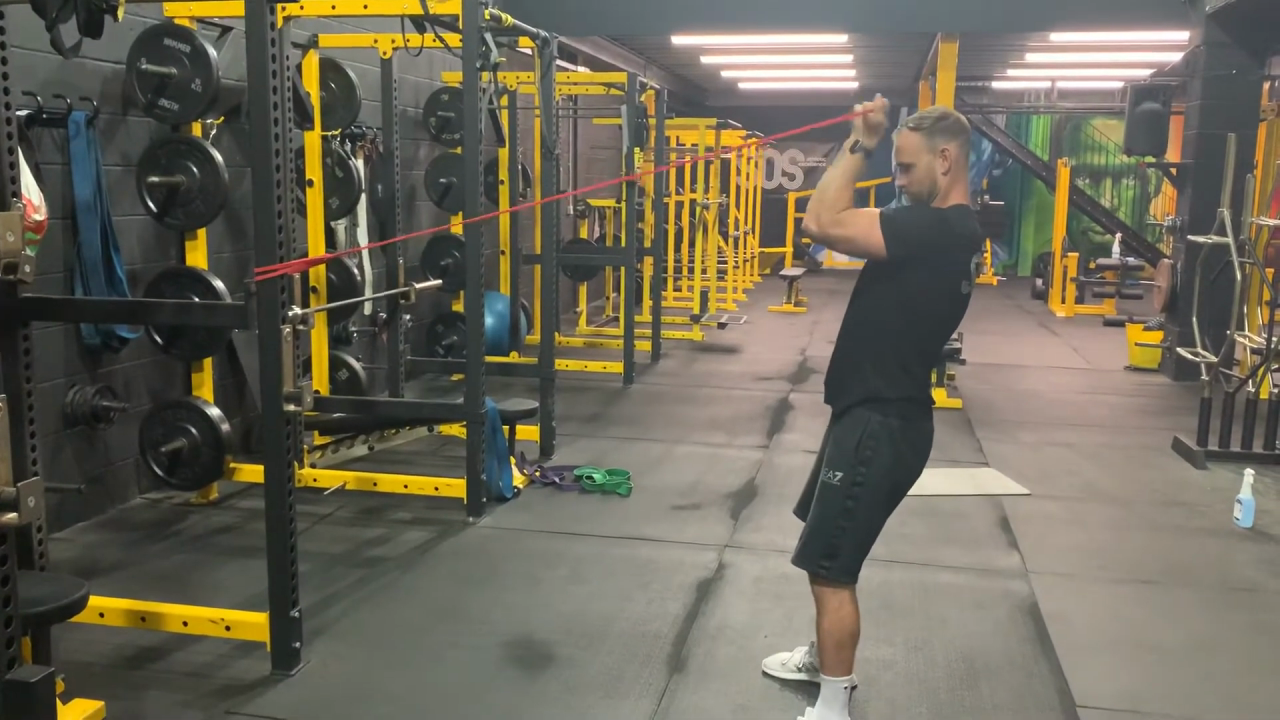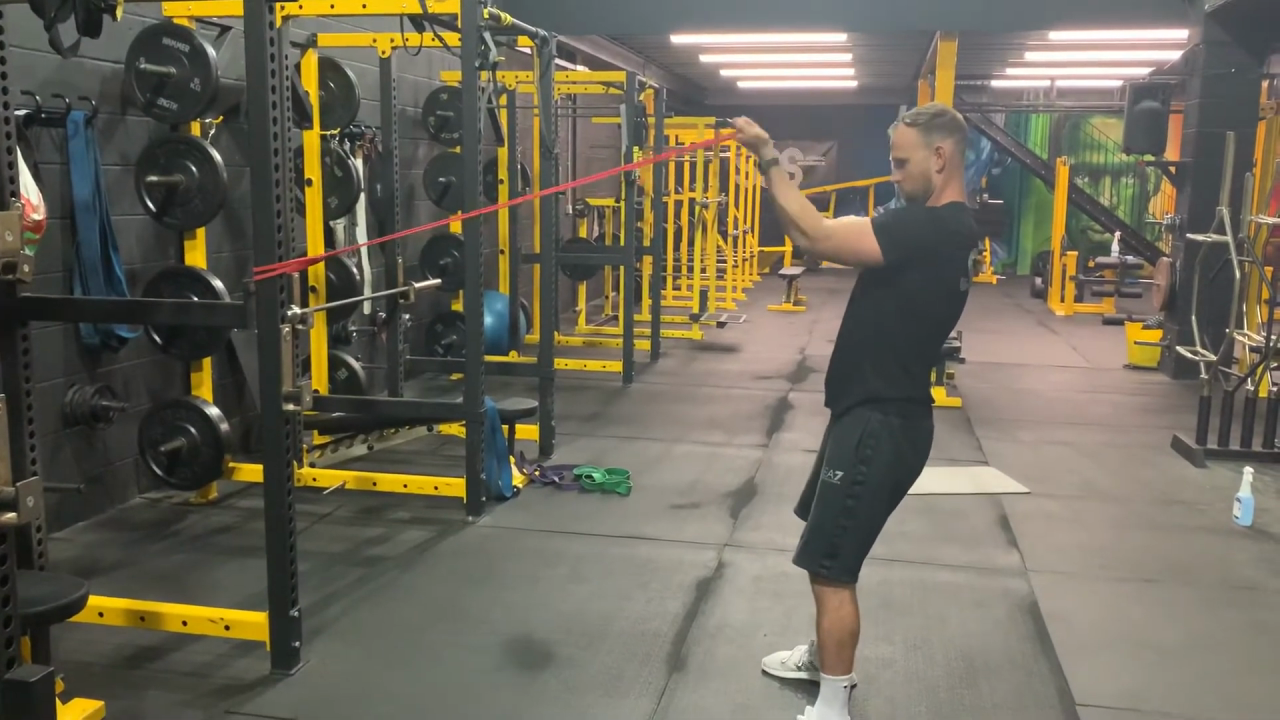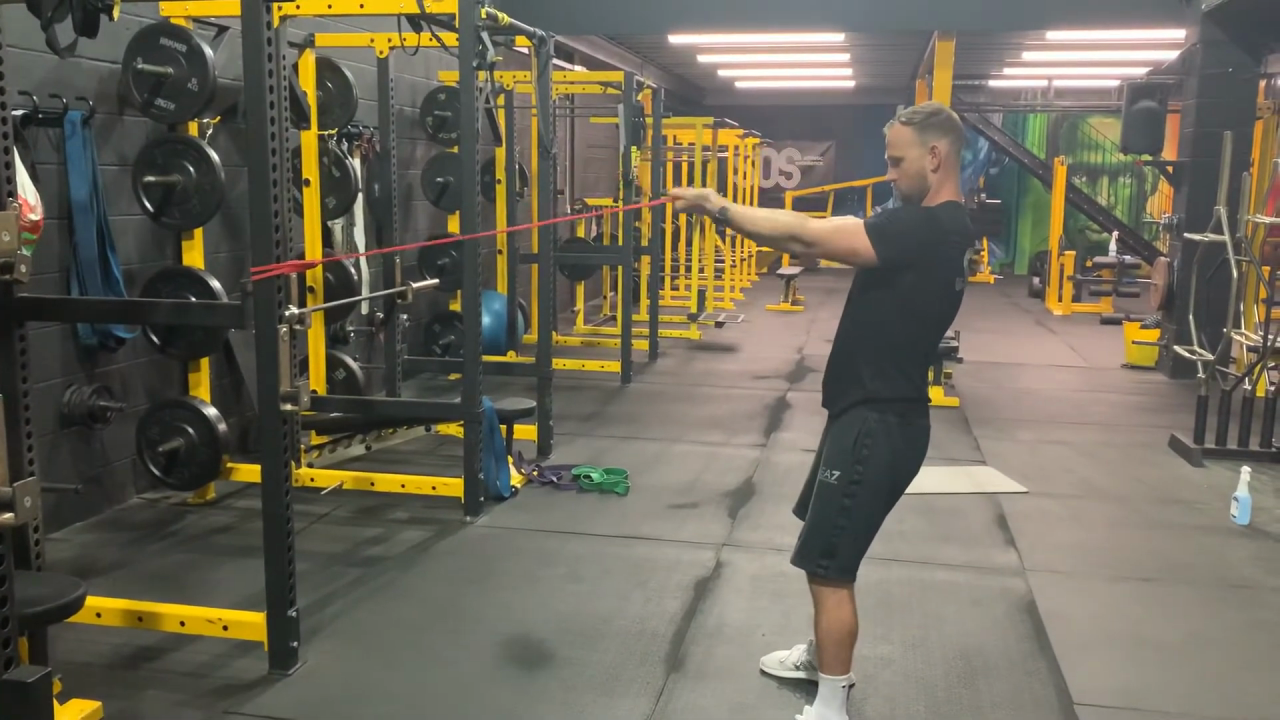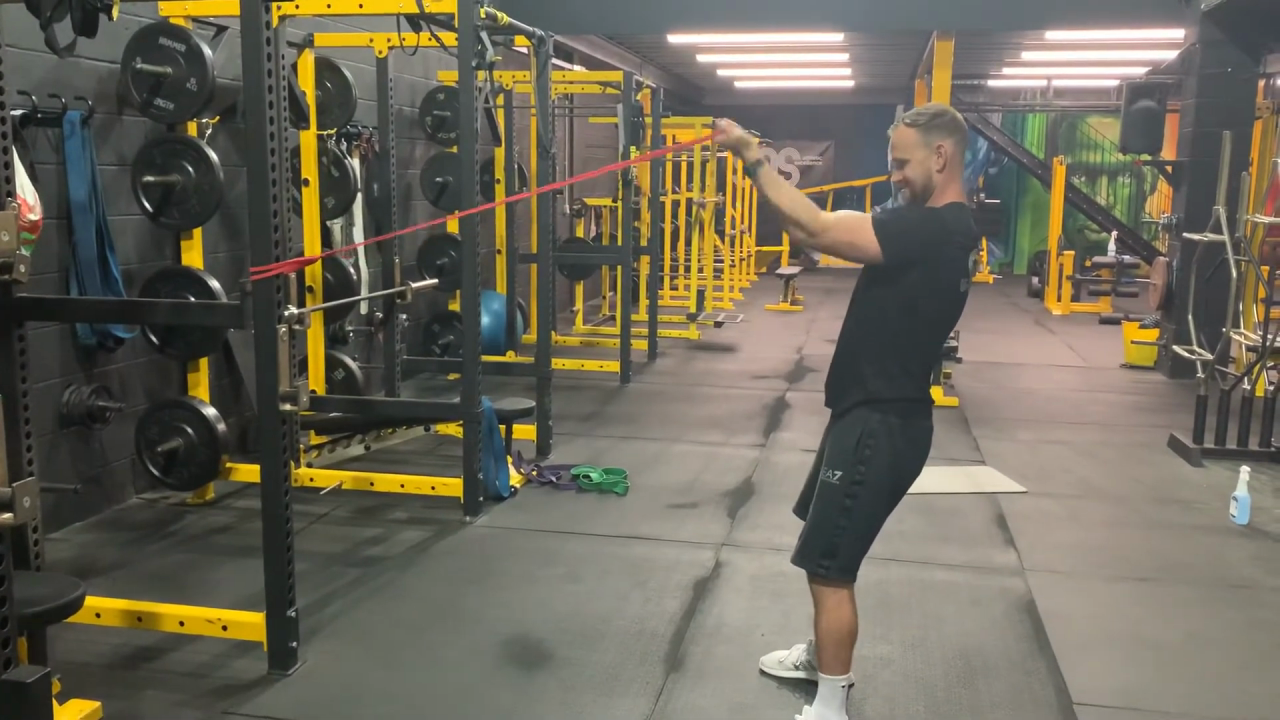
dt=0.4s
person 1, frame 1
left shoulder: (939, 231)
right shoulder: (943, 228)
left elbow: (823, 223)
right elbow: (844, 225)
left wrist: (858, 145)
left hip: (880, 423)
right hip: (875, 411)
left knee: (828, 566)
right knee: (827, 552)
right ankle: (826, 658)
person 1, frame 2
left shoulder: (932, 229)
right shoulder: (939, 226)
left elbow: (815, 236)
right elbow: (840, 236)
left wrist: (767, 160)
left hip: (881, 422)
right hip: (877, 410)
left knee: (829, 565)
right knee: (828, 549)
right ankle: (826, 656)
person 1, frame 3
left shoulder: (927, 229)
right shoulder: (937, 225)
left elbow: (808, 237)
left wrist: (718, 207)
left hip: (878, 423)
right hip: (875, 411)
left knee: (826, 564)
right knee: (825, 549)
right ankle: (824, 655)
person 1, frame 4
left shoulder: (932, 230)
right shoulder: (935, 225)
left elbow: (815, 229)
right elbow: (835, 229)
left wrist: (755, 160)
left hip: (880, 423)
right hip: (875, 411)
left knee: (827, 565)
right knee: (822, 549)
right ankle: (824, 657)
